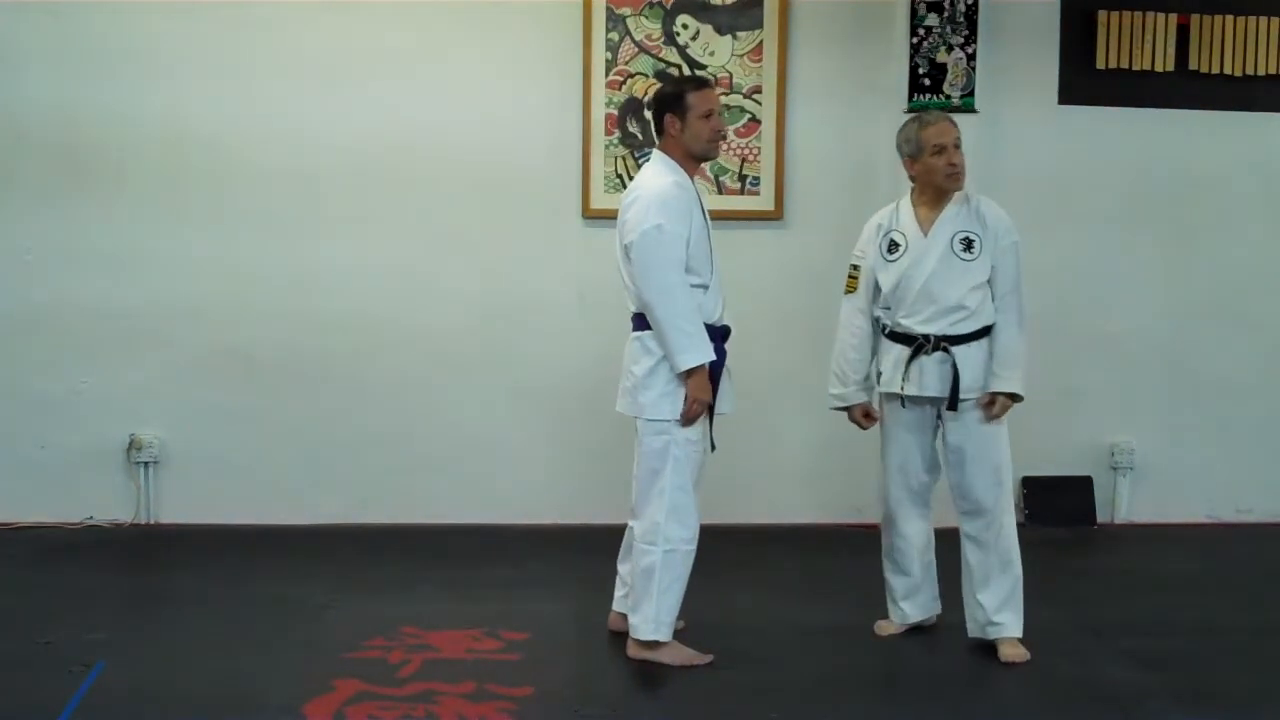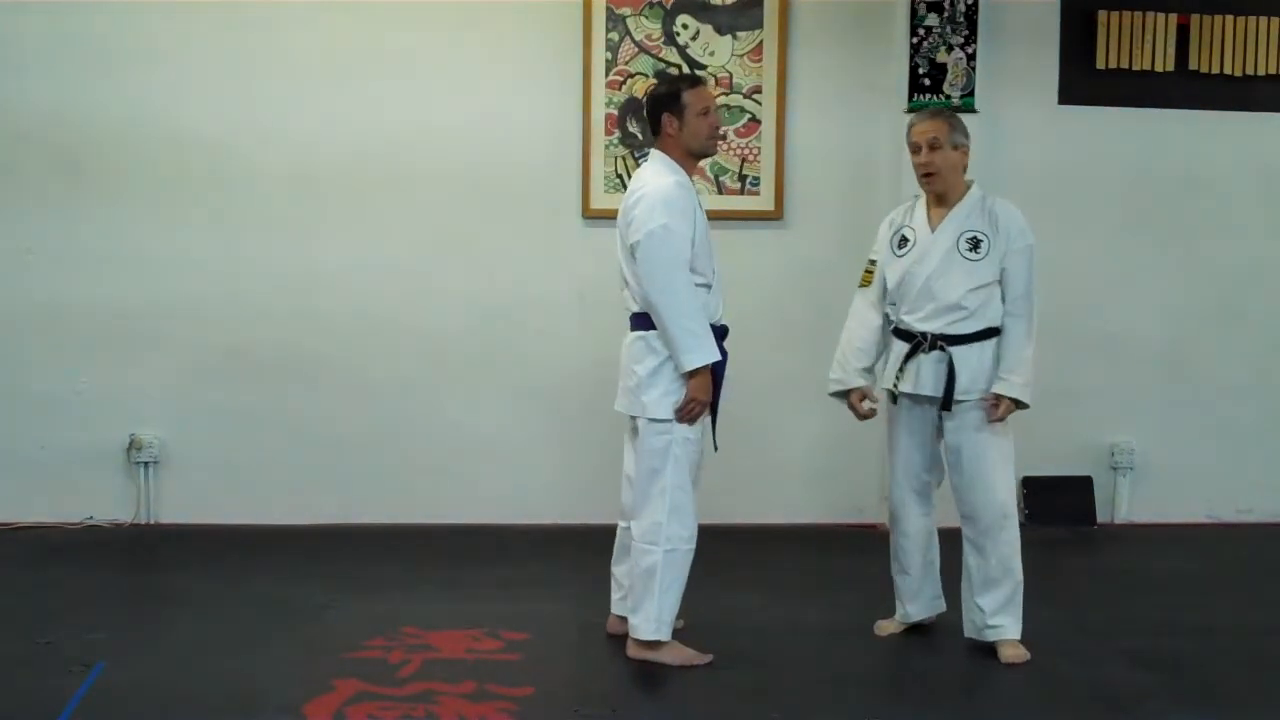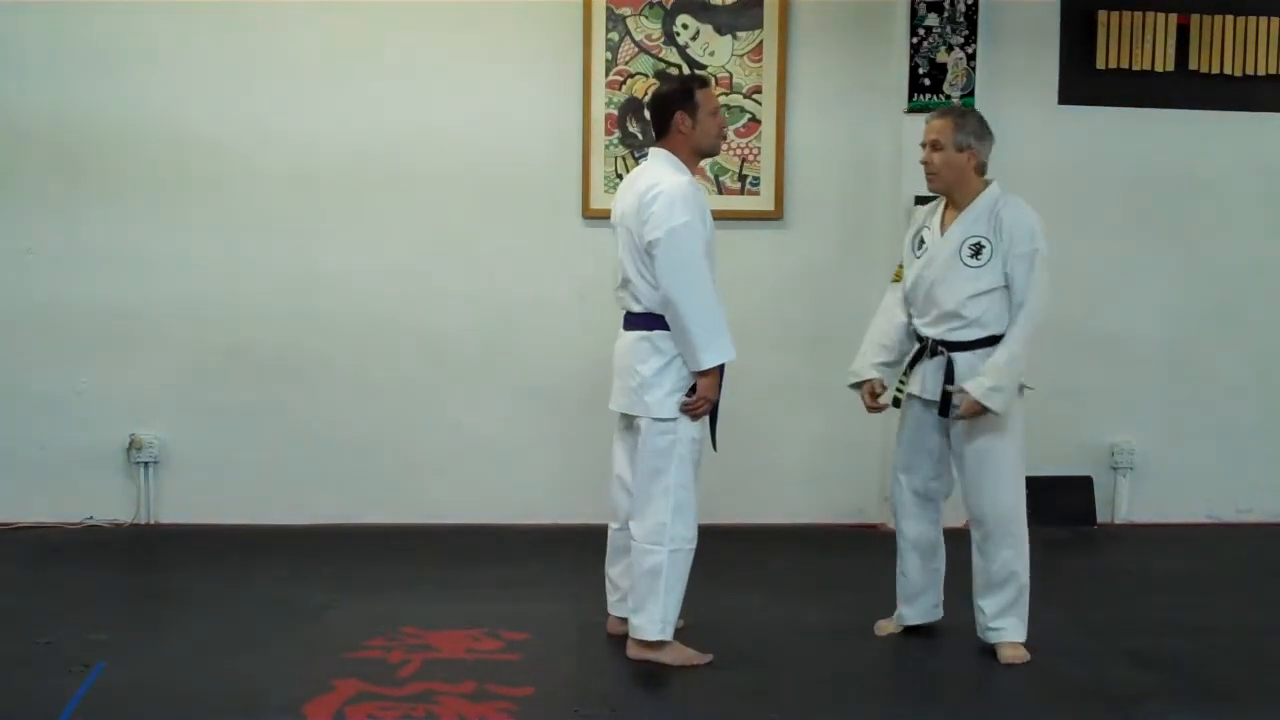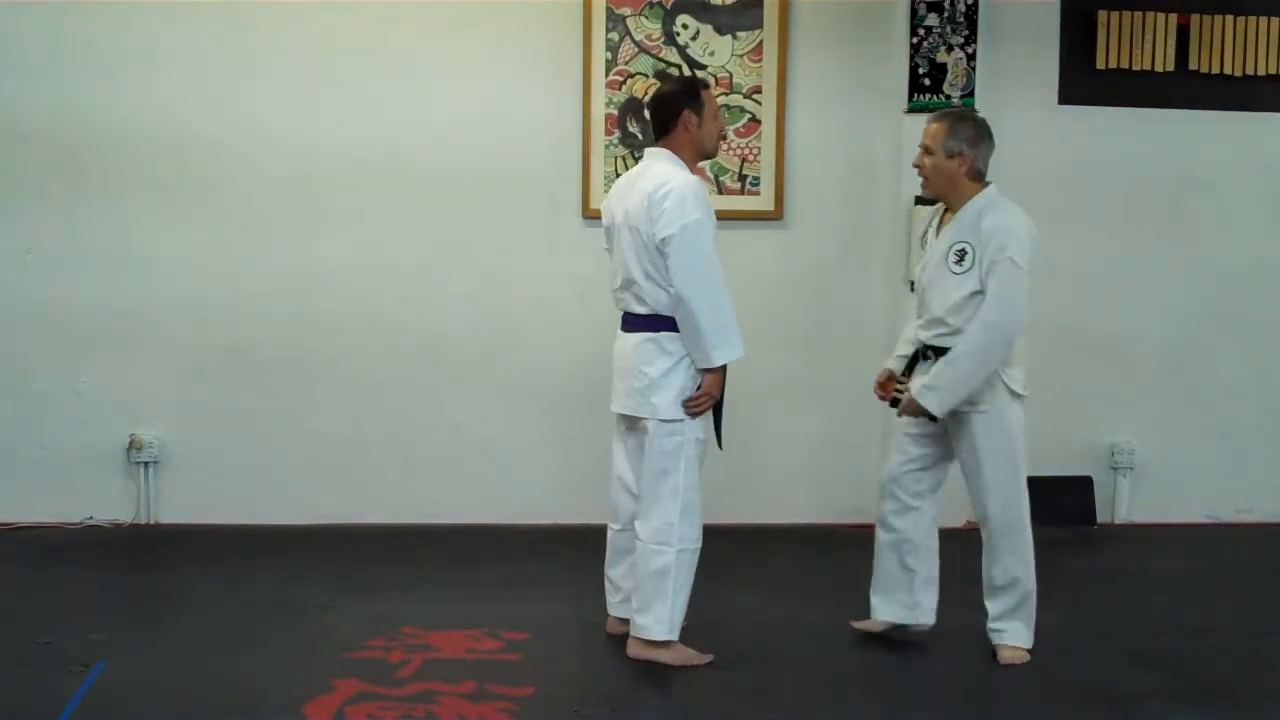
dt=0.3s
person 1, frame 1
left shoulder: (674, 187)
right shoulder: (660, 192)
right elbow: (664, 292)
right wrist: (695, 370)
left hip: (676, 360)
right hip: (671, 364)
left knee: (657, 496)
right knee: (669, 504)
left ankle: (630, 606)
right ankle: (649, 633)
person 1, frame 2
left shoulder: (665, 185)
right shoulder: (664, 192)
right elbow: (669, 291)
right wrist: (698, 368)
left hip: (663, 358)
right hip: (671, 361)
left knee: (646, 495)
right knee: (667, 504)
left ankle: (628, 608)
right ankle: (649, 634)
person 1, frame 3
left shoulder: (641, 182)
right shoulder: (677, 191)
right elbow: (686, 289)
right wrist: (709, 368)
left hip: (642, 349)
right hip: (667, 357)
left knee: (636, 494)
right knee: (666, 504)
left ankle: (626, 609)
right ankle: (650, 634)
person 1, frame 4
left shoulder: (626, 185)
right shoulder: (682, 190)
right elbow: (697, 287)
right wrist: (714, 365)
left hip: (636, 347)
right hip: (670, 357)
left knee: (634, 494)
right knee: (670, 505)
left ankle: (625, 609)
right ankle: (652, 633)
person 2, frame 1
left shoulder: (989, 220)
right shoulder: (881, 227)
left elbow: (1008, 308)
right elbow: (857, 315)
left wrist: (1006, 381)
right wrist: (851, 390)
left hip: (970, 374)
right hip: (903, 375)
left knee: (985, 500)
right knee: (904, 497)
left ankle: (1000, 623)
right ankle: (912, 606)
person 2, frame 2
left shoulder: (1003, 219)
right shoulder: (897, 224)
left elbow: (1020, 311)
right elbow: (869, 307)
left wrist: (1012, 384)
right wrist: (853, 377)
left hip: (974, 375)
right hip: (908, 373)
left knee: (988, 503)
right knee: (908, 497)
left ankle: (998, 624)
right ankle: (915, 605)
person 2, frame 3
left shoulder: (1015, 220)
right shoulder: (926, 220)
left elbow: (1026, 314)
right elbow: (898, 303)
left wrist: (987, 388)
right wrist: (873, 368)
left hip: (985, 381)
right hip: (925, 377)
left knee: (995, 508)
right knee: (914, 496)
left ankle: (1004, 627)
right ankle: (917, 606)
person 2, frame 4
left shoulder: (1004, 225)
right shoulder: (940, 220)
left elbow: (998, 326)
left wrist: (933, 392)
right wrist: (899, 365)
left hip: (982, 388)
right hip: (931, 380)
left knee: (1002, 512)
right knee: (902, 489)
left ankle: (1010, 629)
right ankle: (900, 607)
